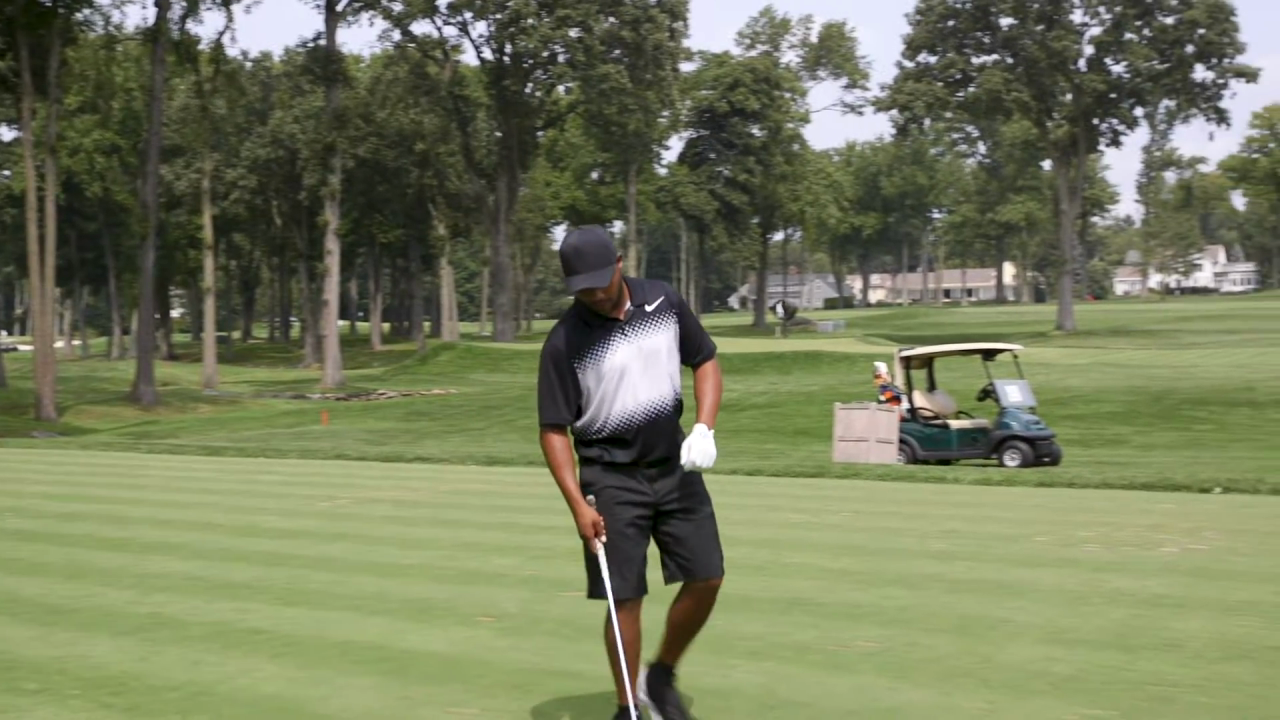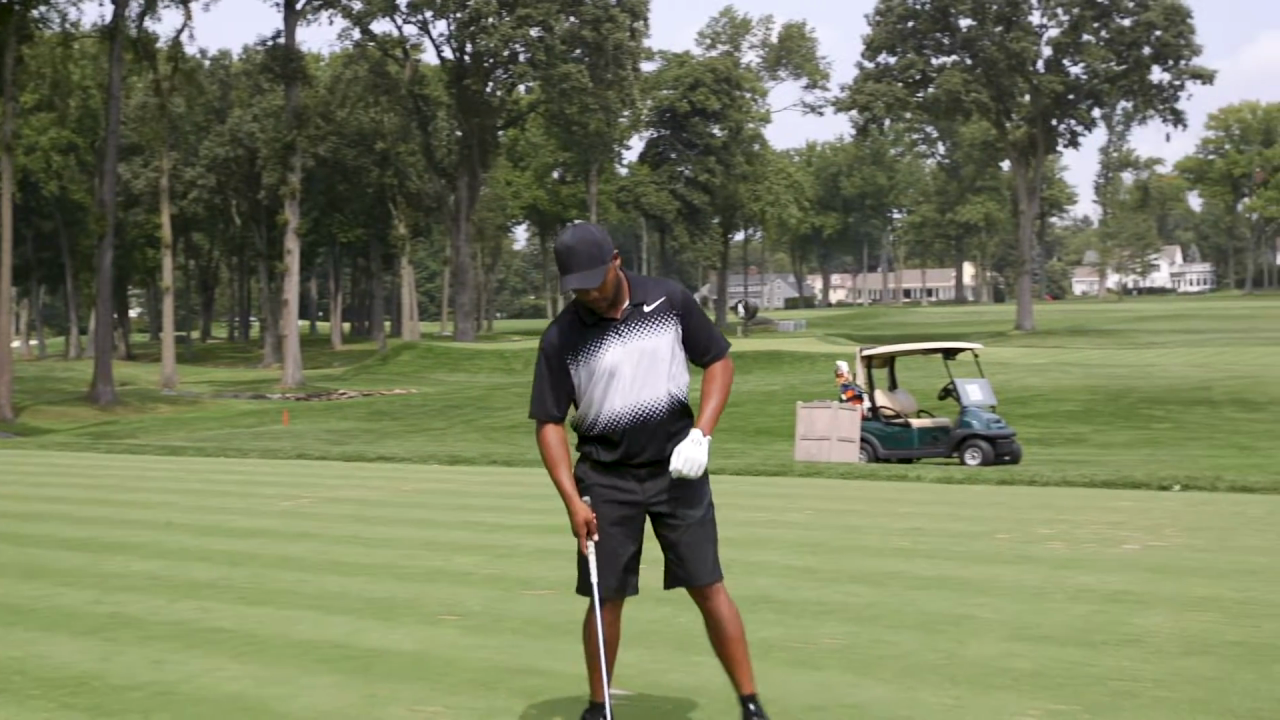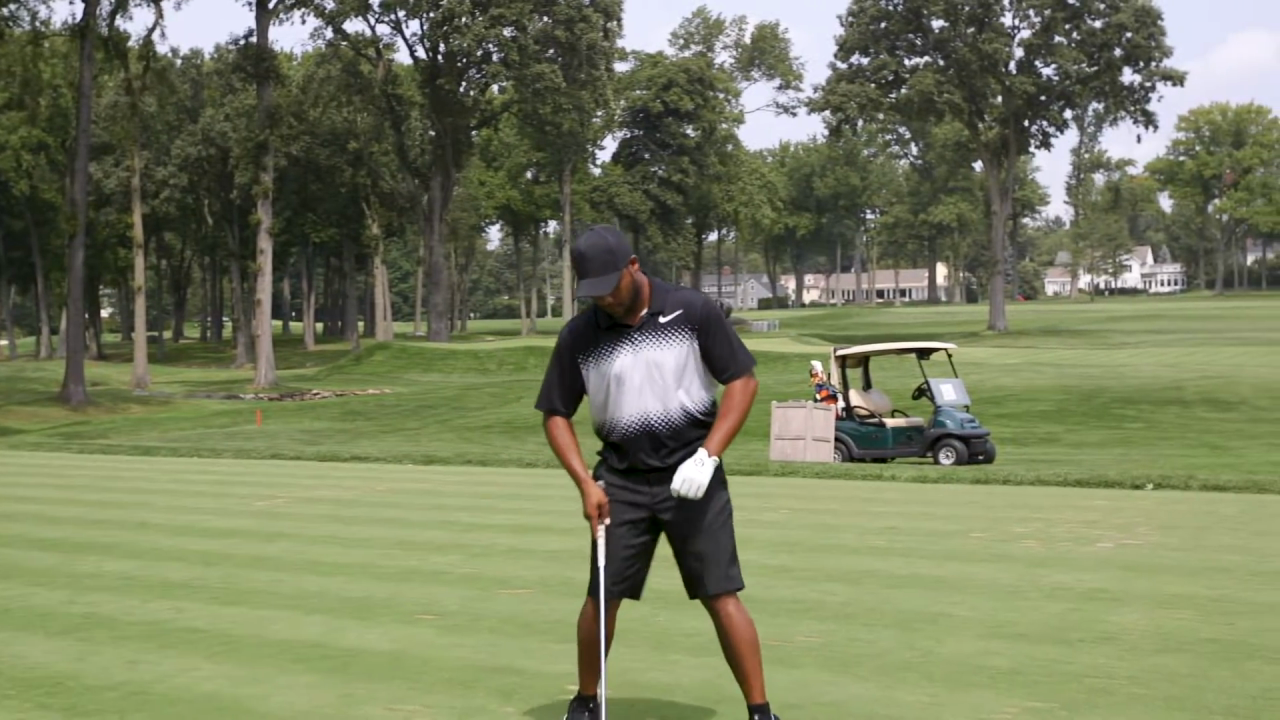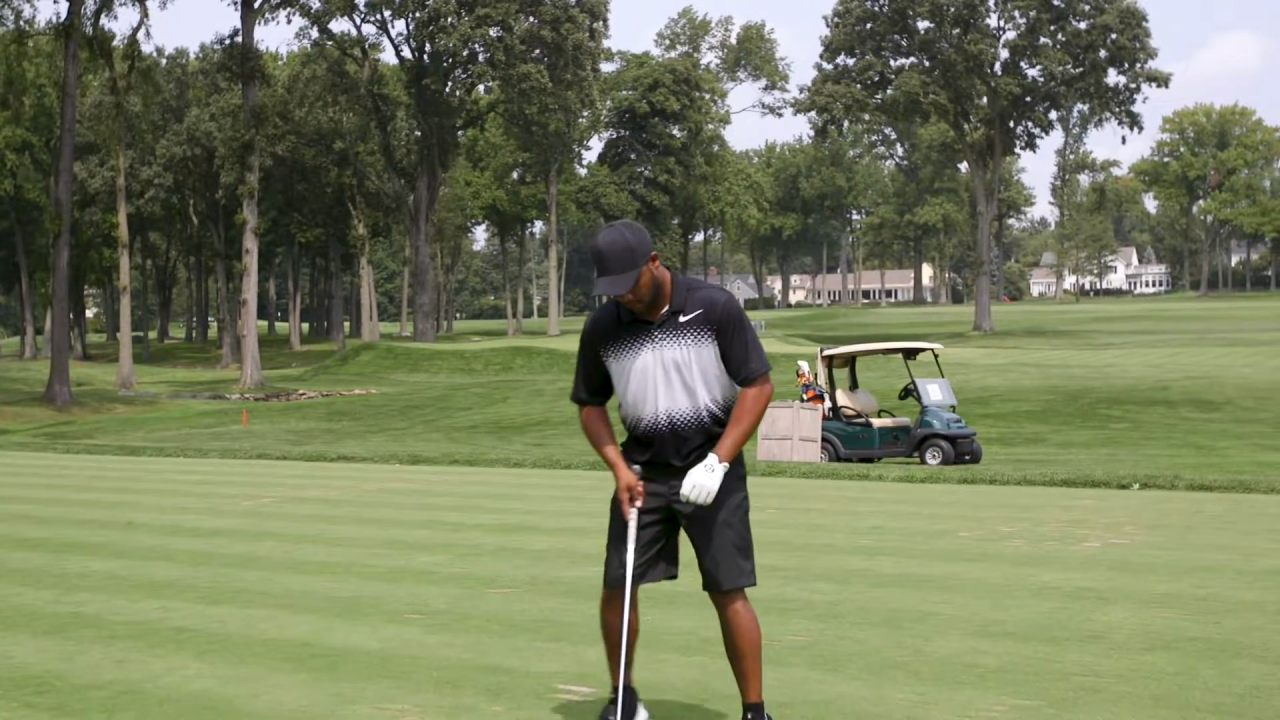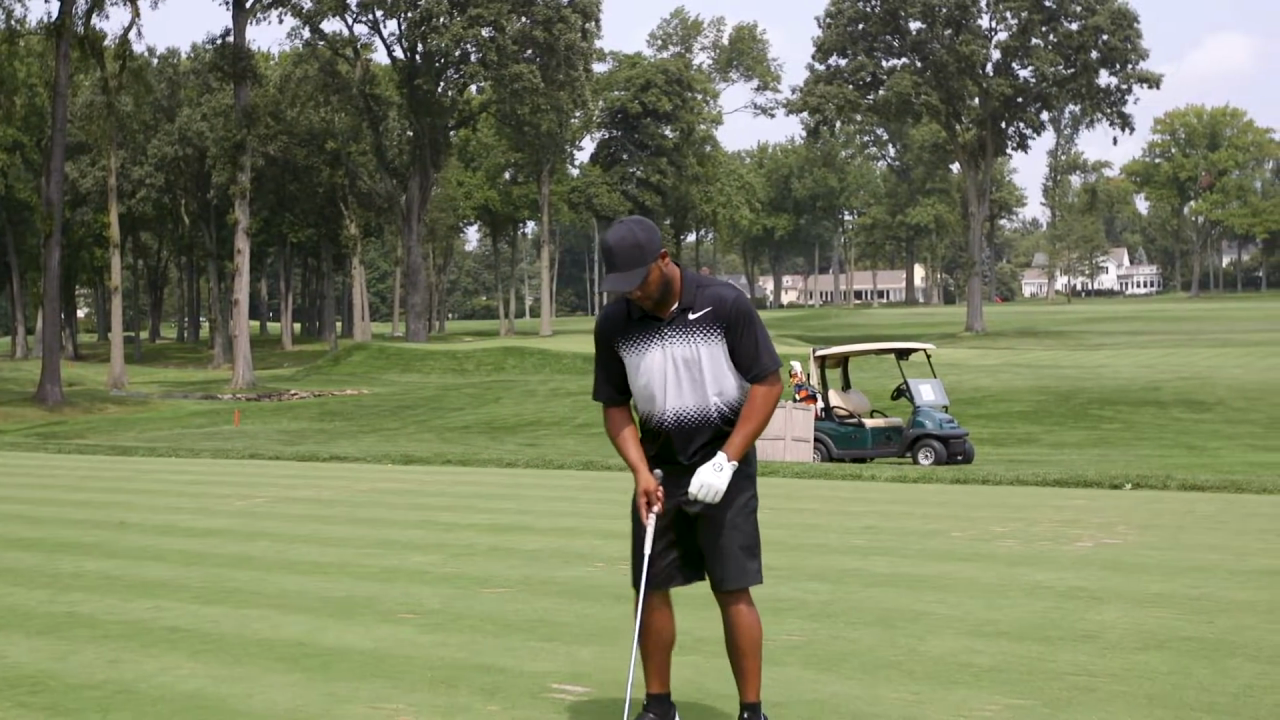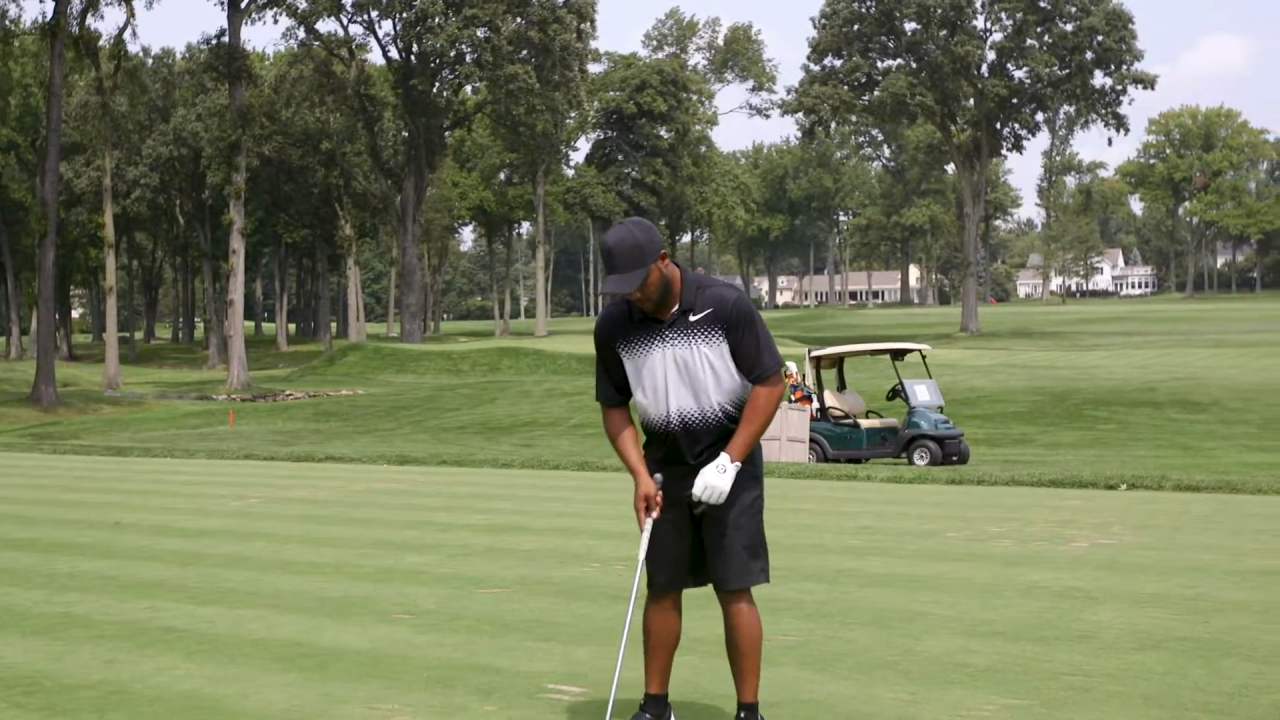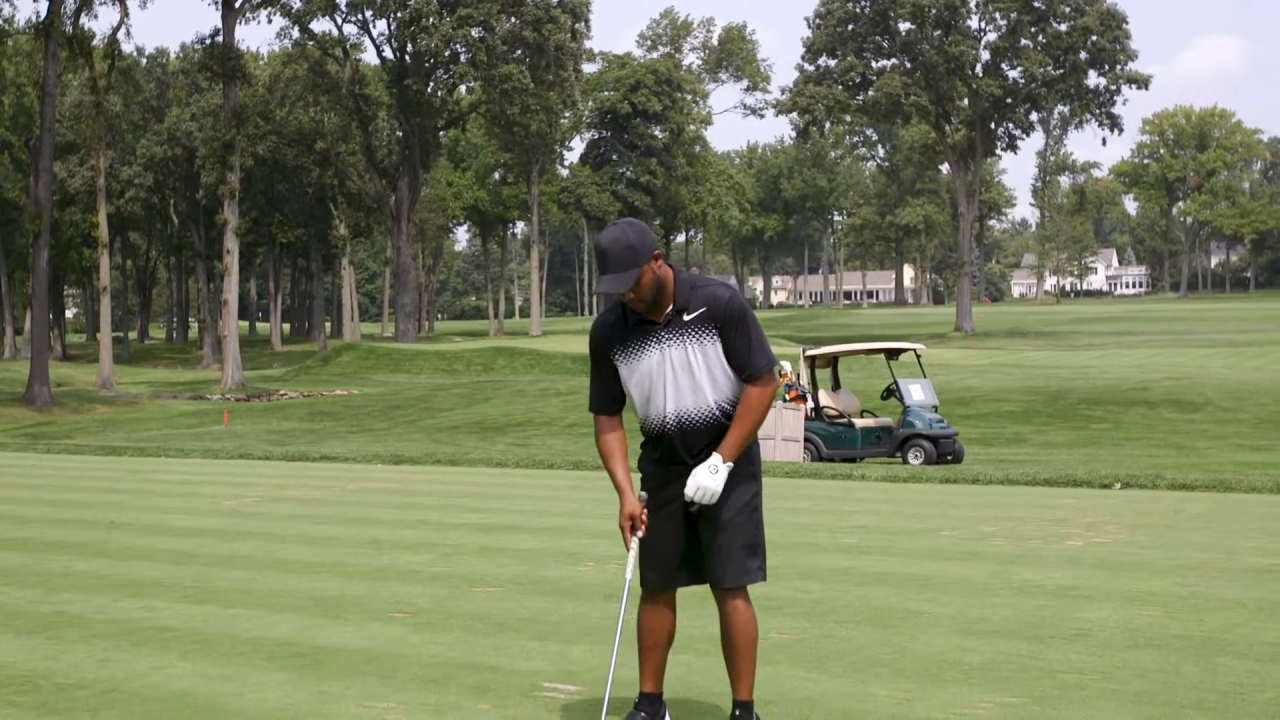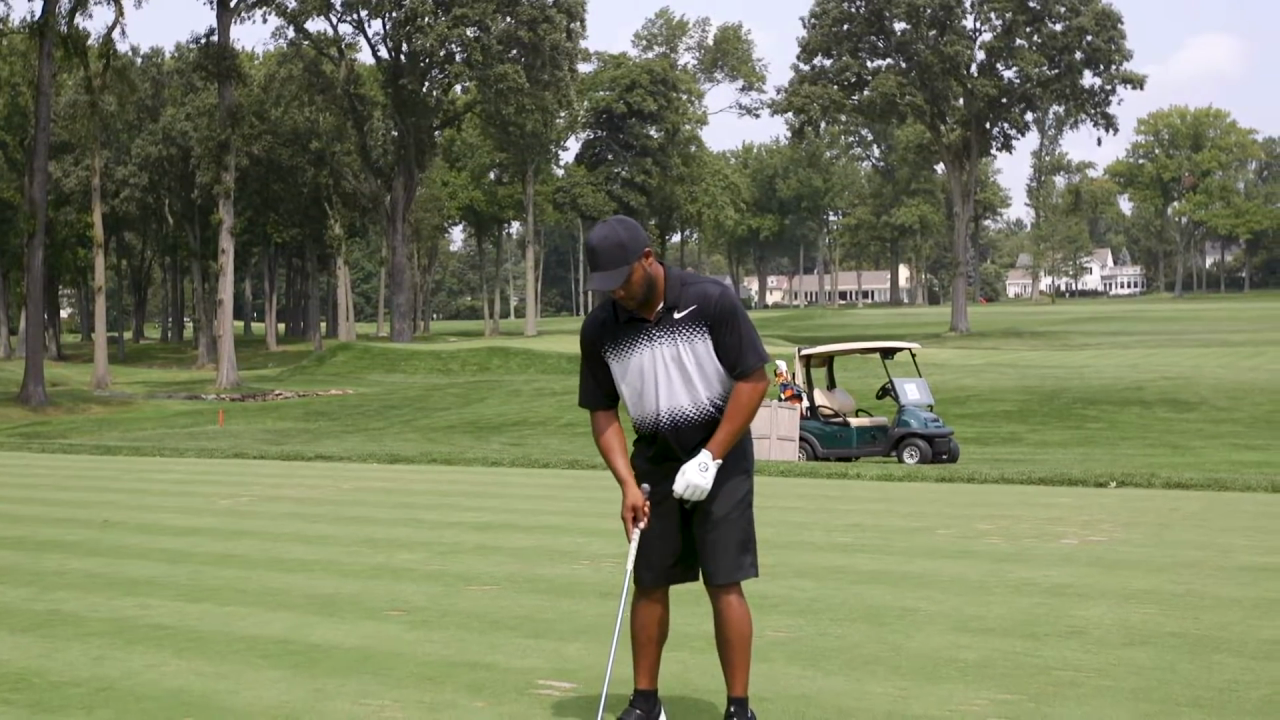
dt=0.3s
person 1, frame 1
left shoulder: (665, 301)
right shoulder: (563, 342)
left elbow: (705, 361)
right elbow: (554, 430)
left wrist: (703, 429)
right wrist: (578, 503)
left hip: (674, 468)
right hip: (611, 478)
left knee: (706, 580)
right knee: (626, 599)
left ankle: (659, 675)
person 1, frame 2
left shoulder: (670, 300)
right shoulder: (560, 338)
left elbow: (718, 361)
right elbow: (549, 423)
left wrist: (700, 435)
right wrist: (572, 500)
left hip: (676, 468)
right hip: (606, 477)
left knee: (706, 586)
right knee: (607, 598)
person 1, frame 3
left shoulder: (693, 310)
right shoulder: (578, 336)
left elbow: (743, 381)
right elbow: (556, 415)
left wrist: (707, 456)
right wrist: (585, 483)
left hip: (691, 474)
right hip: (621, 478)
left knee: (720, 595)
right knee: (601, 597)
person 1, frame 4
left shoulder: (716, 307)
right shoulder: (602, 327)
left elbow: (758, 386)
right elbow: (590, 404)
left wrist: (717, 462)
right wrist: (619, 469)
left hip: (711, 468)
right hip: (644, 469)
left knee: (728, 591)
right knee: (617, 586)
person 1, frame 5
left shoulder: (725, 304)
right shoulder: (613, 323)
left elbow: (767, 383)
right elbow: (615, 406)
left wrist: (725, 461)
right wrist: (641, 472)
left hip: (722, 465)
right hip: (659, 469)
left knee: (732, 591)
right knee: (652, 588)
person 1, frame 6
left shoulder: (726, 305)
right shoulder: (613, 326)
left elbow: (770, 383)
right elbow: (614, 407)
left wrist: (729, 462)
right wrist: (641, 475)
left hip: (727, 464)
right hip: (664, 468)
left knee: (733, 589)
right knee: (662, 590)
person 1, frame 7
left shoulder: (720, 303)
right shoulder: (608, 331)
left elbow: (762, 383)
right elbow: (607, 417)
left wrist: (720, 462)
right wrist: (626, 494)
left hip: (726, 459)
right hip: (662, 464)
left knee: (729, 587)
right knee: (656, 587)
person 1, frame 8
left shoulder: (711, 300)
right shoulder: (599, 328)
left elbow: (753, 380)
right elbow: (602, 412)
left wrist: (710, 458)
right wrist: (628, 484)
left hip: (719, 454)
right hip: (654, 460)
left knee: (723, 583)
right knee: (650, 584)
